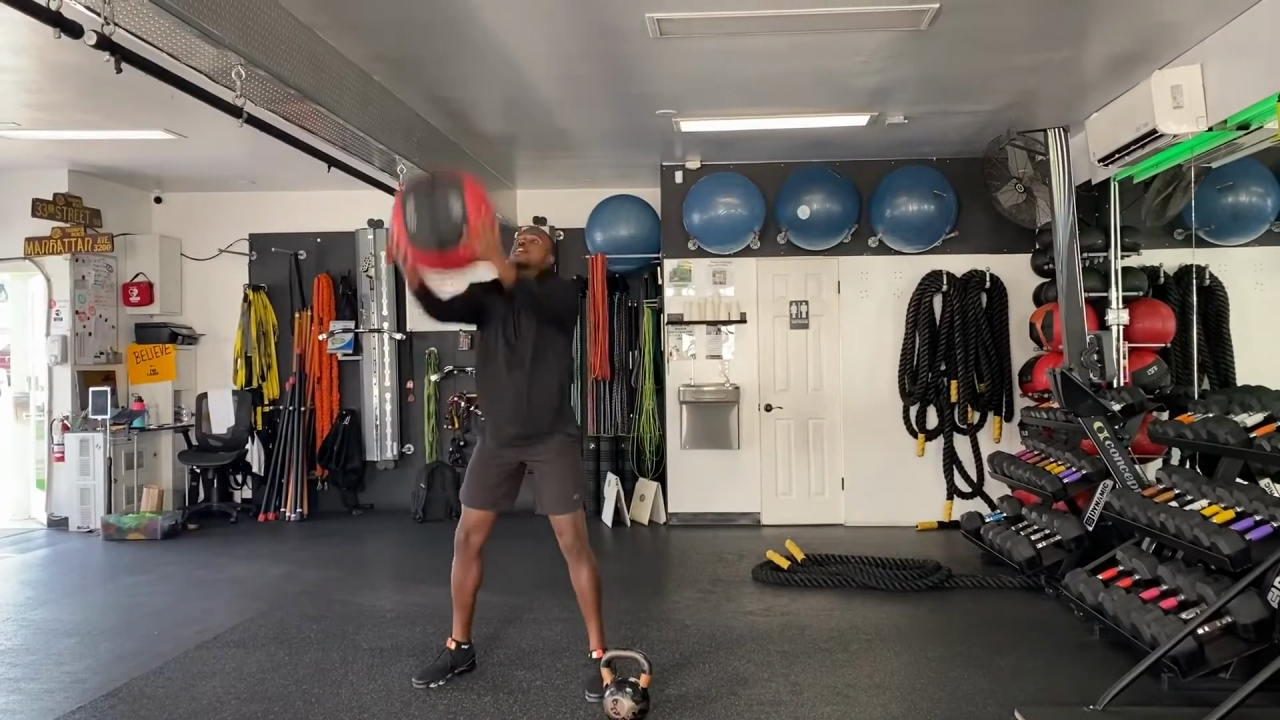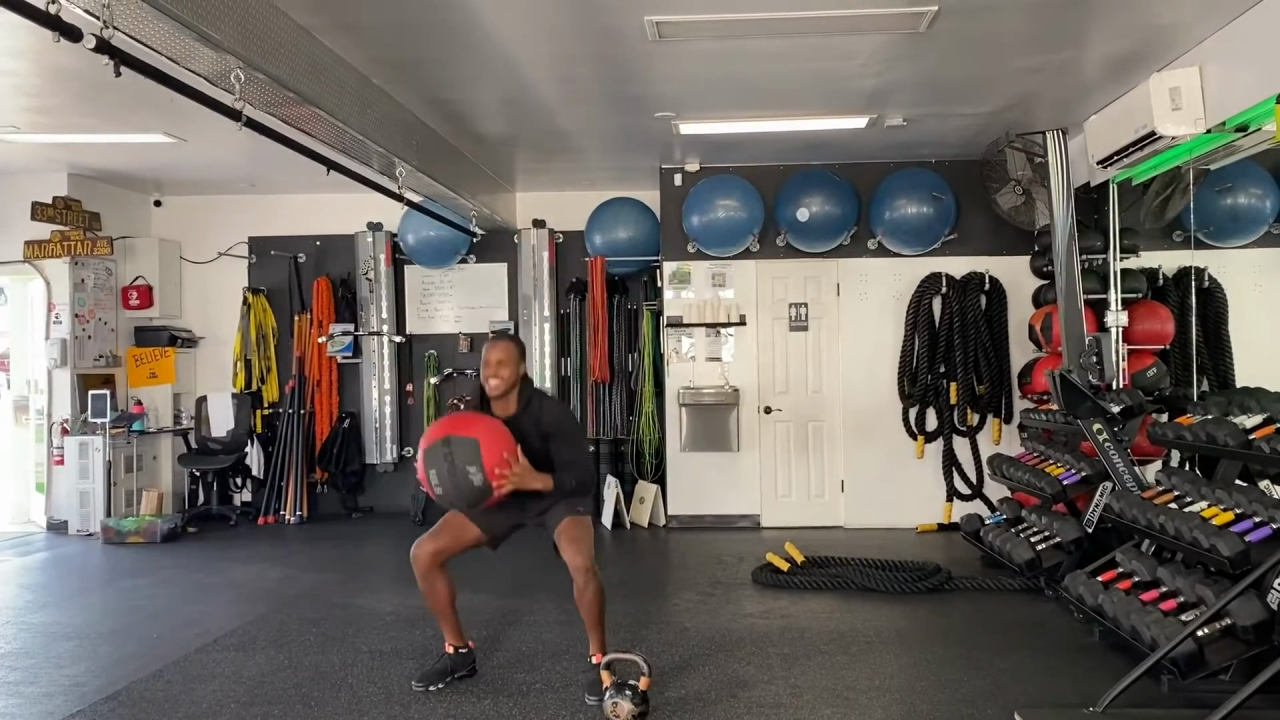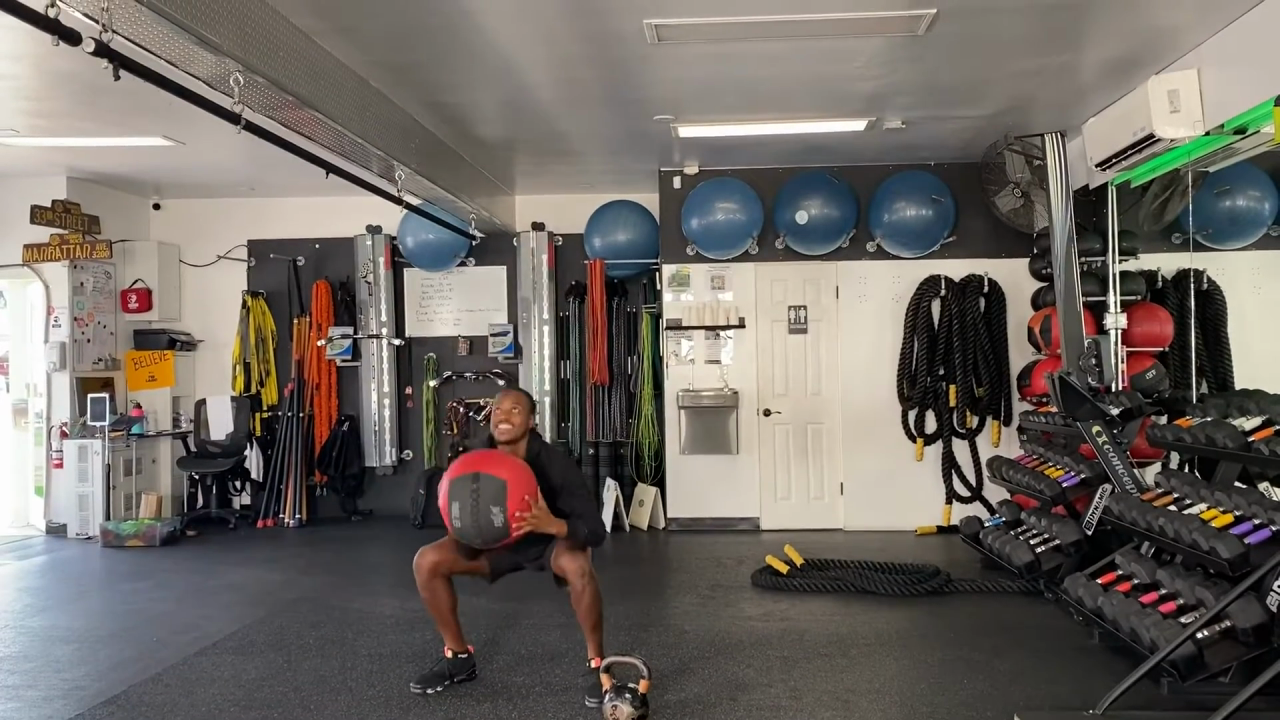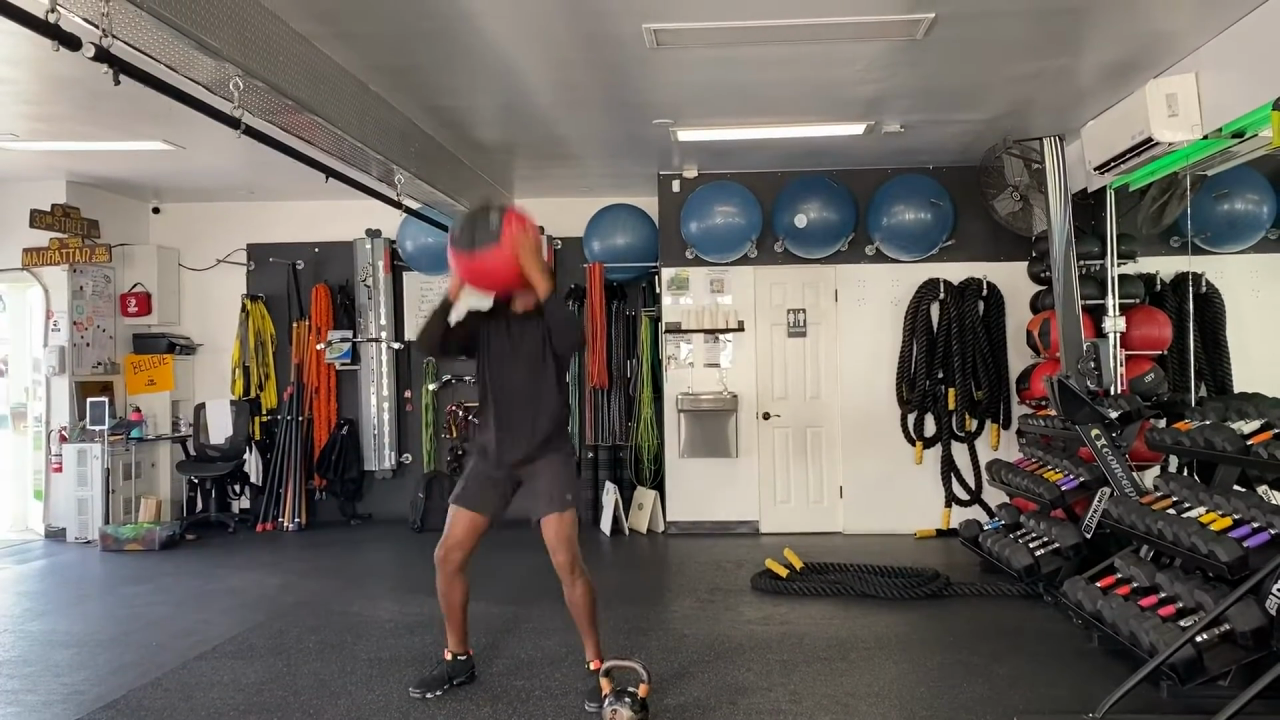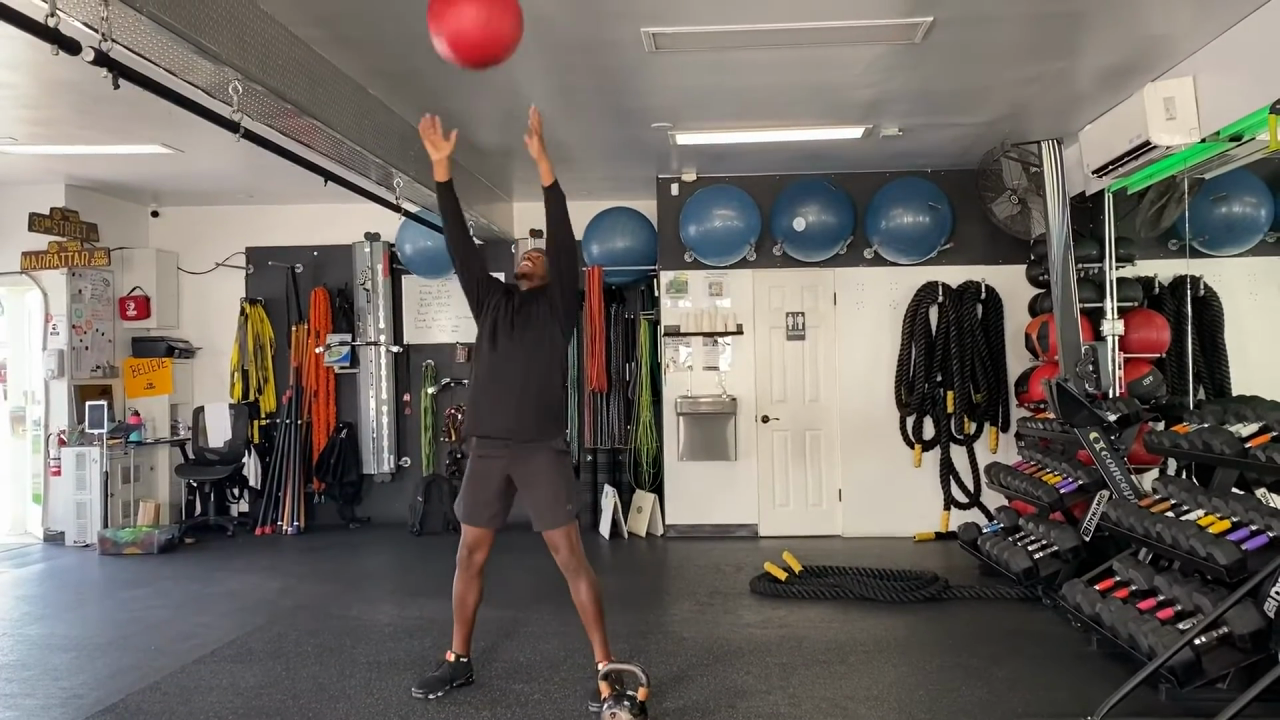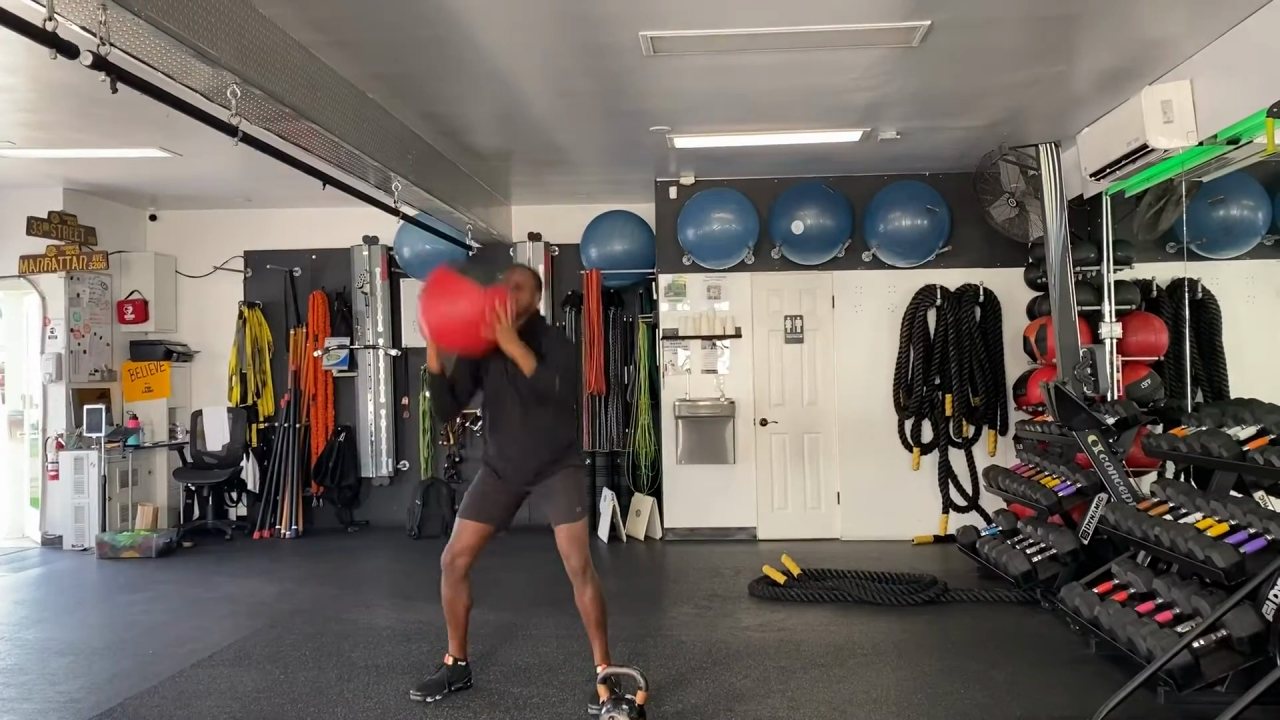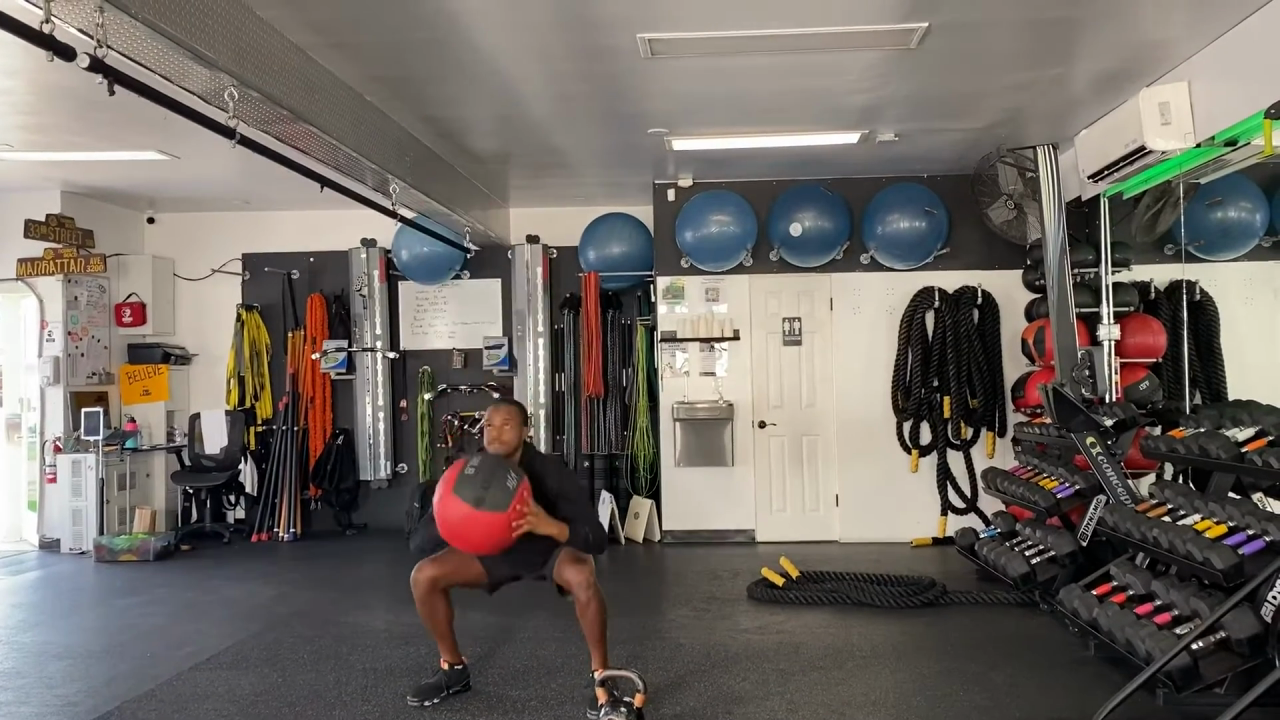
dt=0.4s
person 1, frame 1
left shoulder: (558, 295)
right shoulder: (488, 298)
left elbow: (545, 300)
right elbow: (442, 310)
left wrist: (504, 266)
right wrist: (413, 275)
left hip: (551, 435)
right hip: (498, 437)
left knee: (574, 543)
right knee: (467, 539)
left ankle: (598, 658)
right ankle: (459, 648)
person 1, frame 2
left shoulder: (550, 412)
left elbow: (584, 478)
left wrist: (532, 479)
left hip: (557, 496)
right hip: (502, 500)
left knee: (581, 564)
right knee: (424, 553)
left ankle: (597, 659)
right ankle: (458, 651)
person 1, frame 3
left shoulder: (556, 465)
left elbow: (595, 531)
right elbow: (468, 551)
left wrist: (550, 525)
left hip: (556, 537)
right hip: (501, 542)
left knee: (578, 569)
right knee: (427, 561)
left ankle: (596, 664)
right ankle: (458, 656)
person 1, frame 4
left shoulder: (551, 323)
right shoulder: (483, 324)
left elbow: (573, 336)
right elbow: (430, 345)
left wrist: (537, 272)
right wrist: (453, 290)
left hip: (547, 454)
right hip: (492, 453)
left knee: (566, 562)
right knee: (448, 556)
left ankle: (596, 666)
right ankle: (458, 658)
person 1, frame 5
left shoulder: (559, 305)
right shoulder: (490, 300)
left elbow: (564, 238)
right elbow: (459, 242)
left wrist: (541, 159)
right wrist: (442, 167)
left hip: (541, 447)
right hip: (488, 448)
left knee: (570, 560)
right knee: (470, 557)
left ankle: (605, 667)
right ankle: (458, 660)
person 1, frame 6
left shoulder: (555, 344)
right shoulder: (481, 352)
left elbow: (563, 396)
right elbow: (445, 409)
left wrist: (514, 345)
right wrist: (434, 356)
left hip: (556, 465)
right hip: (500, 468)
left knee: (578, 565)
right knee: (453, 560)
left ankle: (604, 672)
right ankle: (456, 665)
person 1, frame 7
left shoulder: (552, 474)
left elbow: (595, 538)
left wrist: (548, 526)
left hip: (554, 547)
right hip: (499, 551)
left knee: (581, 580)
right knee: (424, 576)
right ankle: (452, 668)
